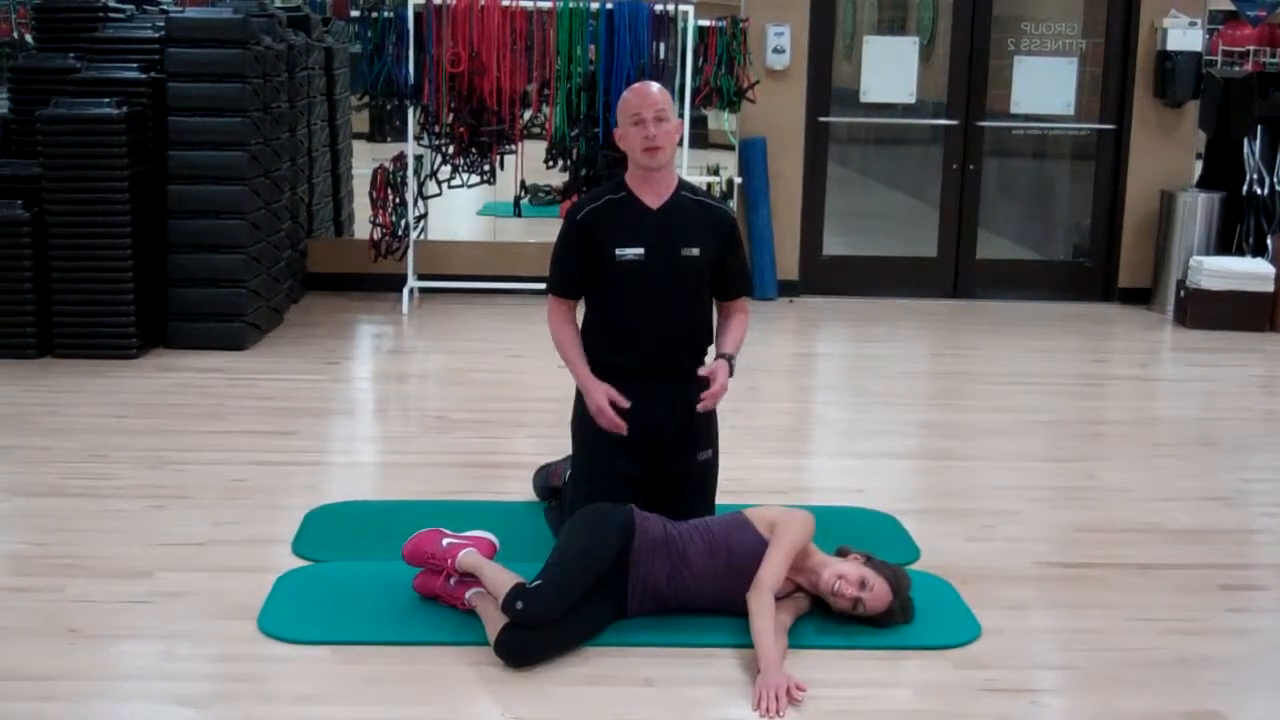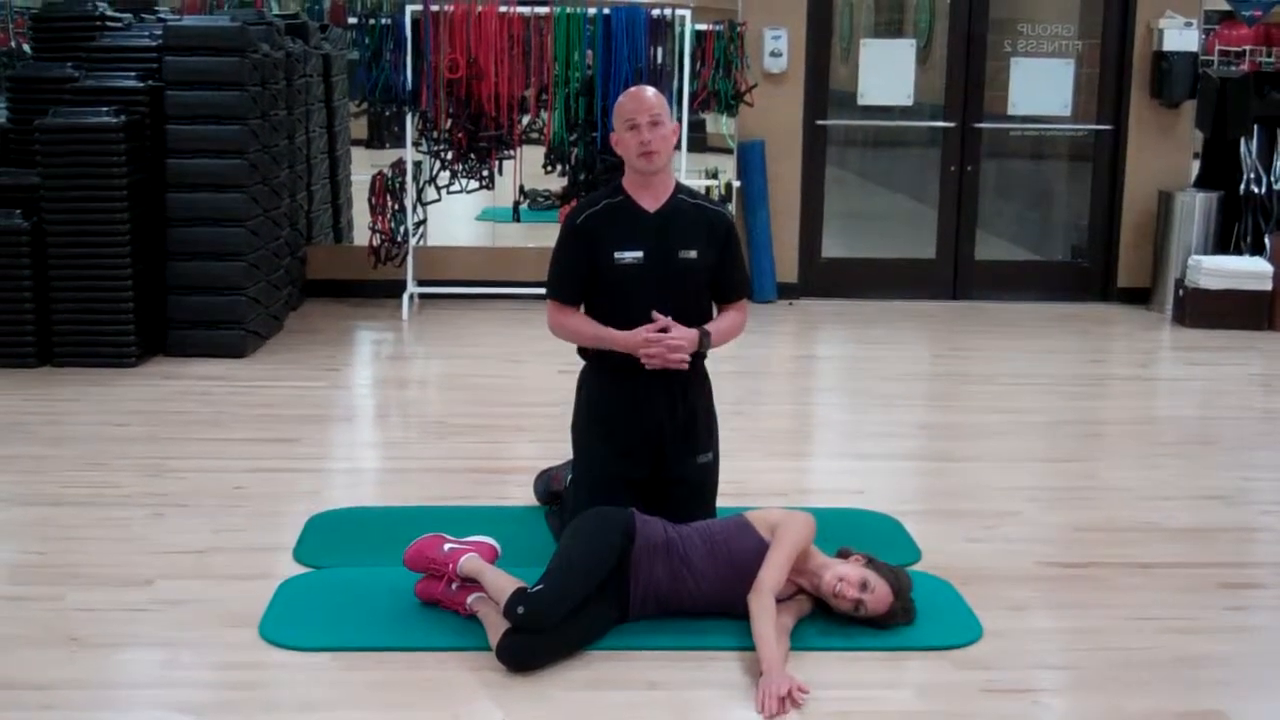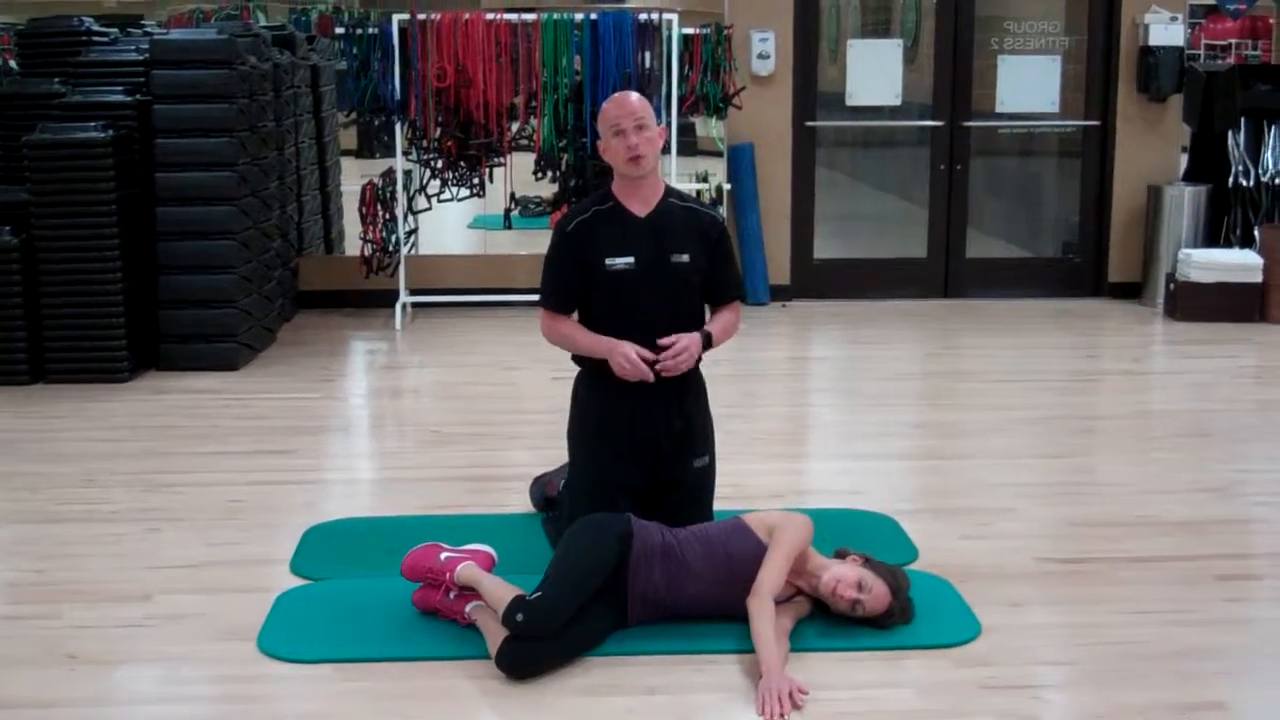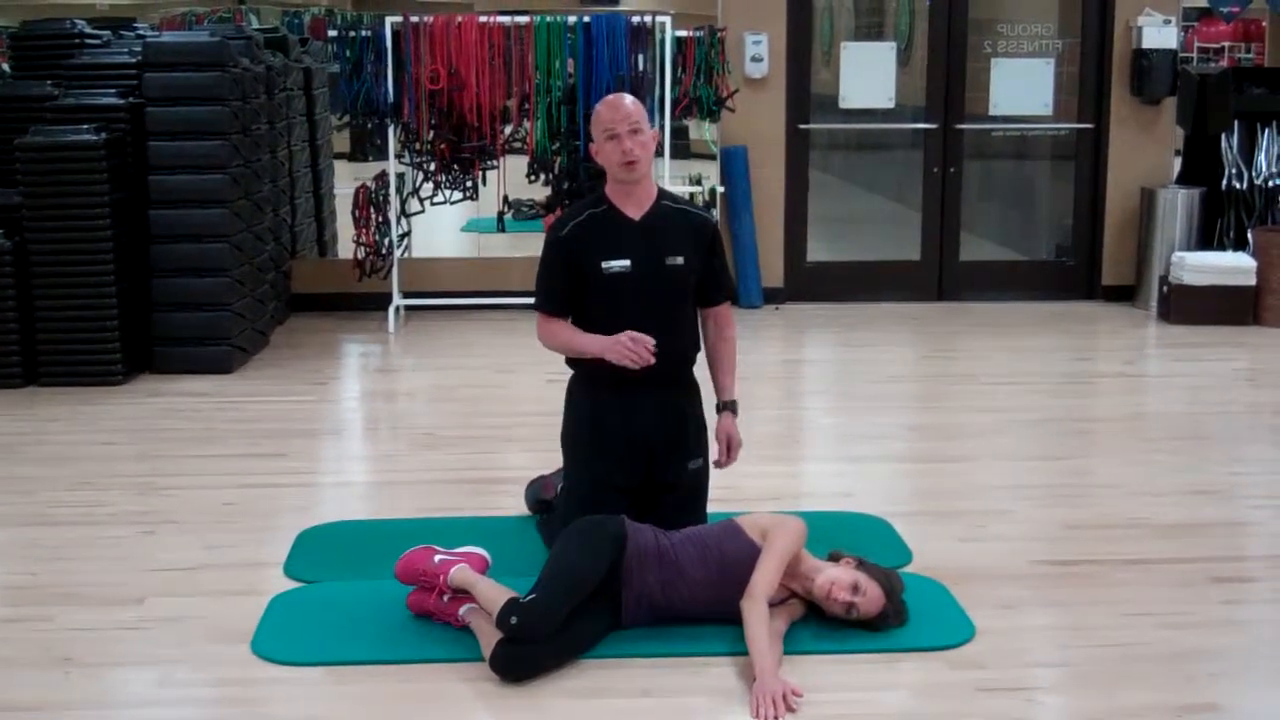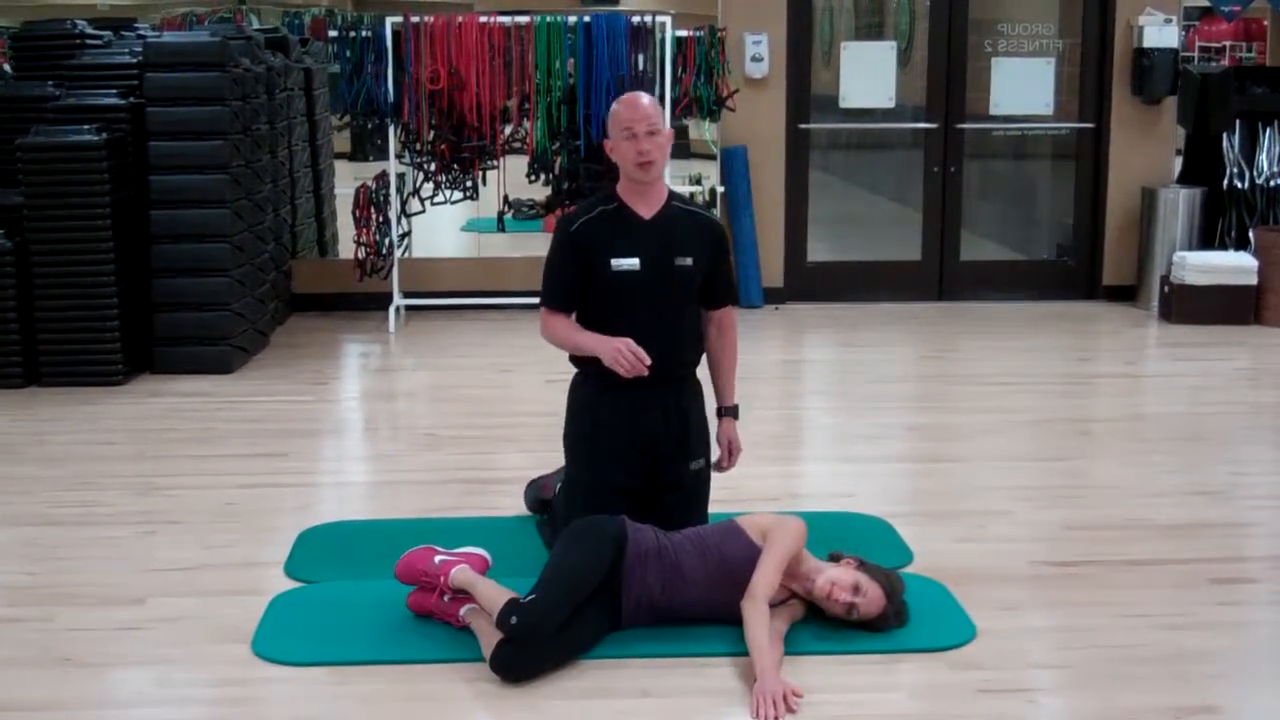
dt=0.5s
person 1, frame 1
left shoulder: (798, 601)
right shoulder: (799, 524)
left elbow: (773, 621)
right elbow: (759, 592)
left wrist: (771, 670)
right wrist: (771, 668)
left hip: (625, 599)
right hip: (618, 534)
left knee: (517, 649)
right knee: (534, 609)
left ankle: (468, 589)
right ankle: (462, 554)
person 1, frame 2
left shoulder: (799, 603)
right shoulder: (800, 525)
left elbow: (775, 622)
right elbow: (759, 594)
left wrist: (772, 671)
right wrist: (773, 669)
left hip: (628, 601)
right hip: (619, 536)
left knee: (520, 653)
right knee: (536, 611)
left ankle: (470, 595)
right ankle: (464, 559)
person 1, frame 3
left shoulder: (798, 605)
right shoulder: (797, 527)
left elbow: (774, 626)
right elbow: (759, 597)
left wrist: (772, 674)
right wrist: (773, 672)
left hip: (625, 609)
right hip: (617, 543)
right knee: (536, 620)
left ankle: (468, 604)
right ankle: (462, 566)
person 1, frame 4
left shoulder: (792, 608)
right shoulder: (791, 530)
left elbow: (767, 628)
right elbow: (752, 599)
left wrist: (766, 675)
right wrist: (766, 676)
left hip: (621, 612)
right hip: (610, 546)
right knee: (529, 622)
left ankle: (461, 606)
right ankle: (455, 569)
person 1, frame 5
left shoulder: (792, 608)
right shoulder: (791, 530)
left elbow: (766, 627)
right elbow: (753, 600)
left wrist: (767, 676)
right wrist: (766, 675)
left hip: (619, 611)
right hip: (611, 546)
right knee: (530, 624)
left ankle: (463, 606)
right ankle: (455, 570)
person 2, frame 1
left shoulder: (714, 218)
right shoulder: (589, 216)
left elbow: (734, 307)
right elbow: (560, 308)
left wrist: (725, 359)
right wrist: (586, 381)
left hip: (686, 395)
right hip: (610, 396)
right ankle: (562, 484)
person 2, frame 2
left shoulder: (712, 220)
right shoulder: (588, 220)
left elbow: (736, 312)
right elbow: (560, 317)
left wrist: (698, 337)
right wrist: (628, 341)
left hip: (686, 395)
right hip: (609, 394)
right ankle: (565, 488)
person 2, frame 3
left shoulder: (703, 223)
right shoulder: (578, 227)
left elbow: (729, 310)
right elbow: (553, 322)
left wrist: (702, 339)
right wrist: (611, 349)
left hip: (683, 401)
right hip: (605, 402)
right ankle: (563, 492)
person 2, frame 4
left shoulder: (695, 225)
right shoulder: (571, 231)
left elbow: (717, 318)
right elbow: (549, 327)
left wrist: (727, 406)
right wrist: (605, 344)
left hip: (677, 403)
right hip: (599, 405)
right ankle: (558, 493)
person 2, frame 5
left shoulder: (704, 228)
right shoulder: (581, 228)
left elbow: (719, 323)
right elbow: (552, 321)
left wrist: (728, 412)
right wrist: (601, 344)
left hip: (680, 404)
right hip: (603, 404)
right ankle: (558, 495)
